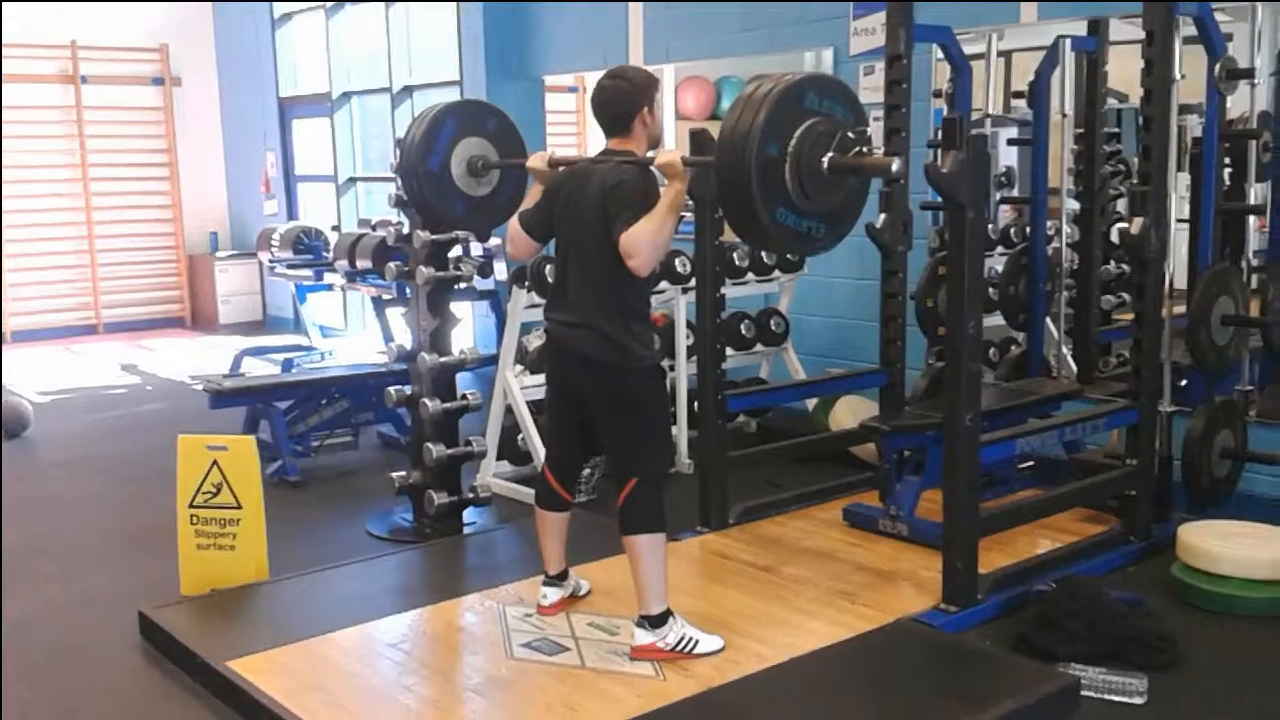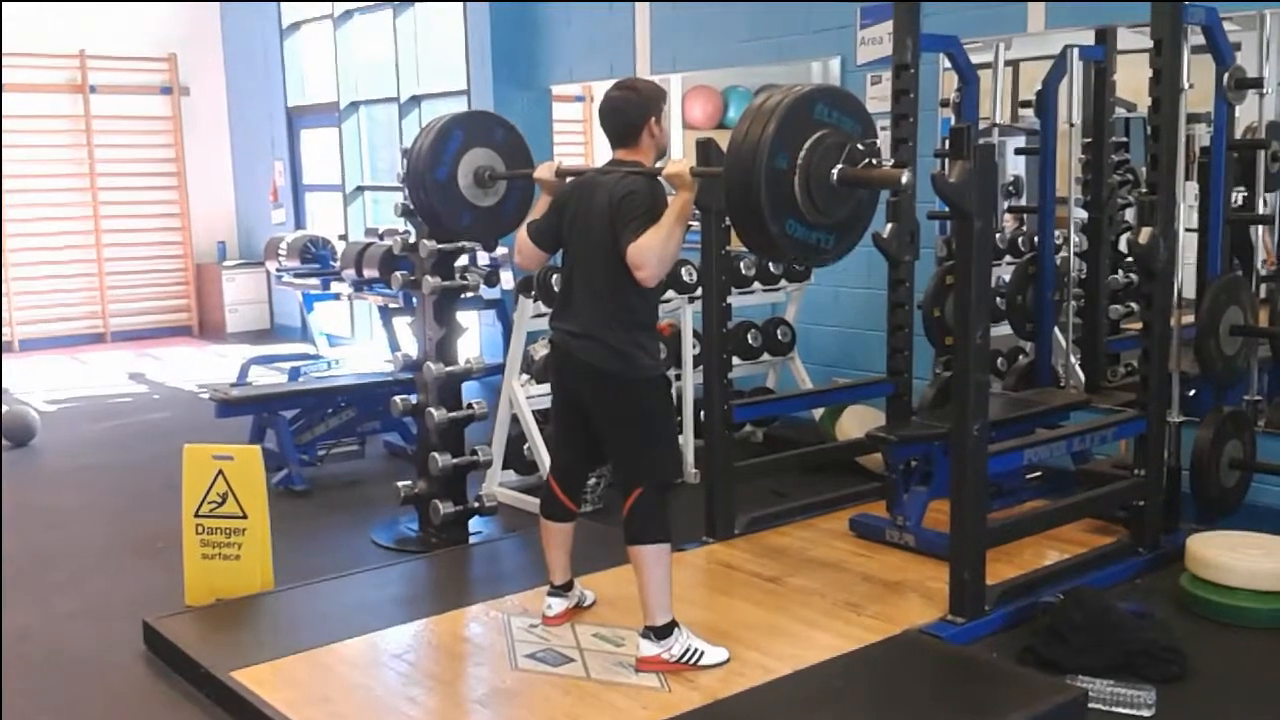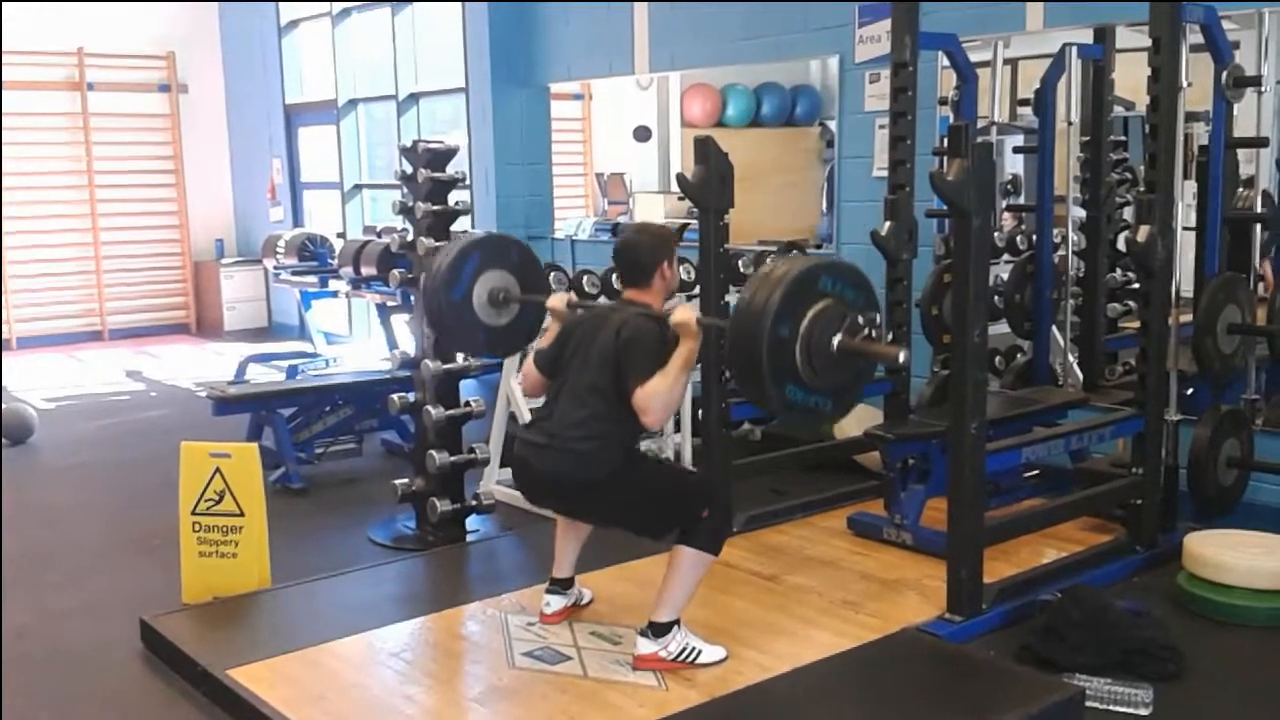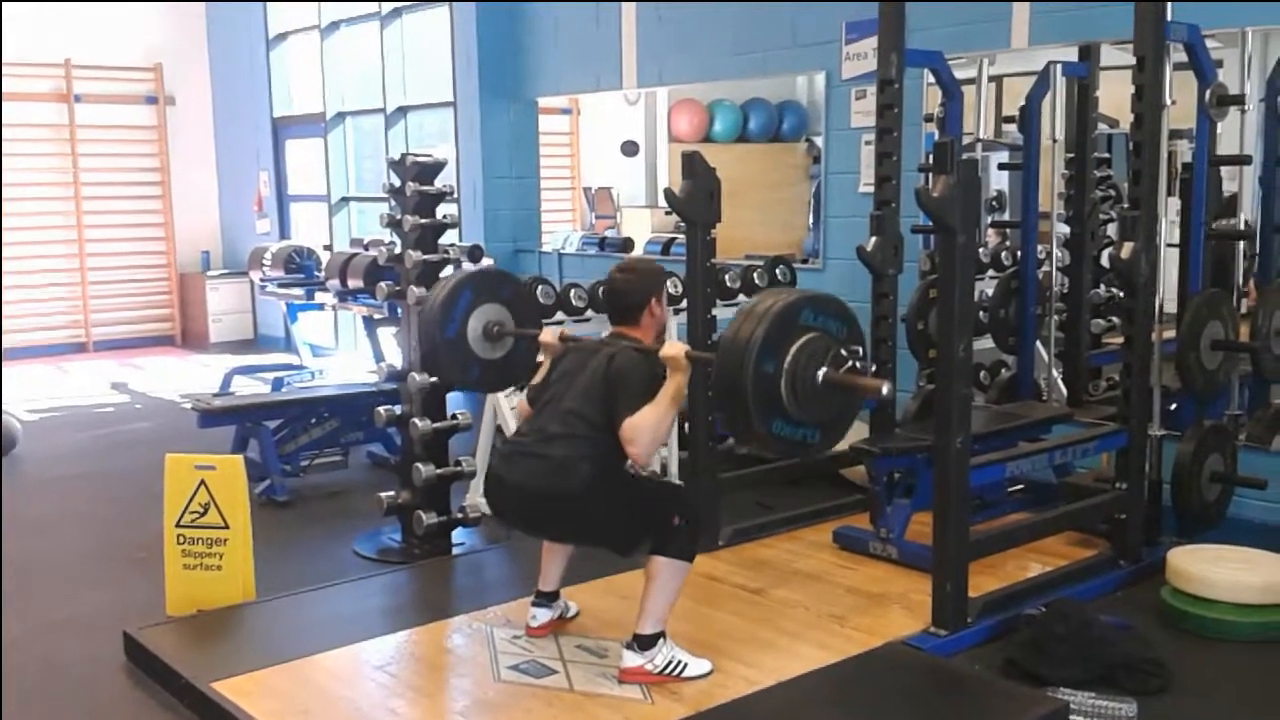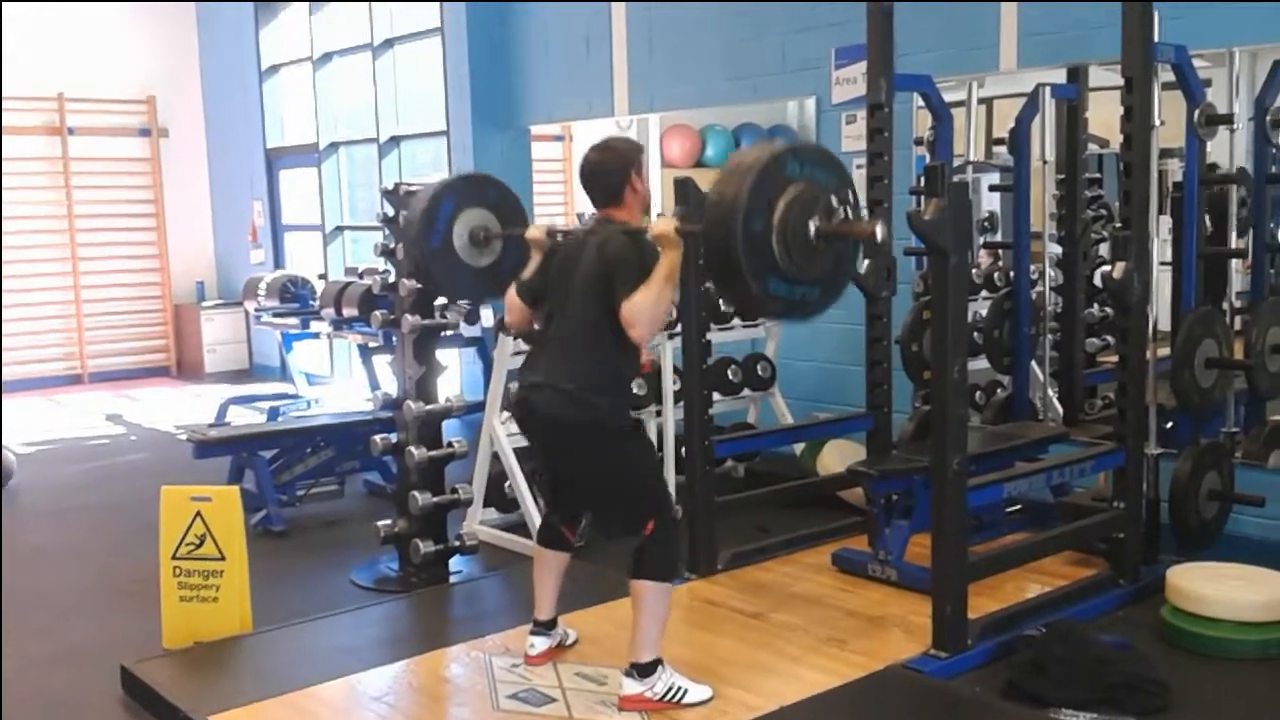
dt=1s
person 1, frame 1
left shoulder: (568, 179)
right shoulder: (633, 181)
left elbow: (516, 245)
right elbow: (639, 257)
left wrist: (535, 184)
right wrist: (675, 189)
left hip: (566, 345)
right hip: (617, 355)
left knee: (561, 461)
right knee: (642, 478)
left ankle: (555, 582)
right ankle: (655, 626)
person 1, frame 2
left shoulder: (577, 188)
right shoulder: (640, 190)
left elbow: (524, 255)
right elbow: (646, 265)
left wrist: (544, 194)
right wrist: (683, 197)
left hip: (571, 354)
right hip: (622, 365)
left knee: (565, 472)
right knee: (646, 489)
left ankle: (560, 593)
right ankle: (661, 638)
person 1, frame 3
left shoulder: (586, 319)
right shoulder: (646, 329)
left elbow: (530, 383)
right elbow: (652, 413)
left wrist: (557, 322)
right wrist: (688, 344)
left hip: (528, 463)
right hip: (576, 471)
right knee: (708, 508)
left ankle: (560, 592)
right ankle: (660, 638)
person 1, frame 4
left shoulder: (577, 352)
right shoulder: (638, 363)
right elbow: (639, 448)
right wrist: (677, 379)
left hip: (502, 485)
right hip: (548, 493)
right knee: (677, 514)
left ankle: (545, 606)
right ankle: (645, 650)
person 1, frame 5
left shoulder: (566, 245)
right shoulder: (629, 246)
left elbow: (515, 316)
right elbow: (640, 325)
left wrist: (537, 255)
right wrist: (670, 255)
left hip: (536, 402)
right hip: (589, 412)
left knee: (563, 514)
right knee: (656, 527)
left ankle: (543, 633)
right ankle: (645, 676)
